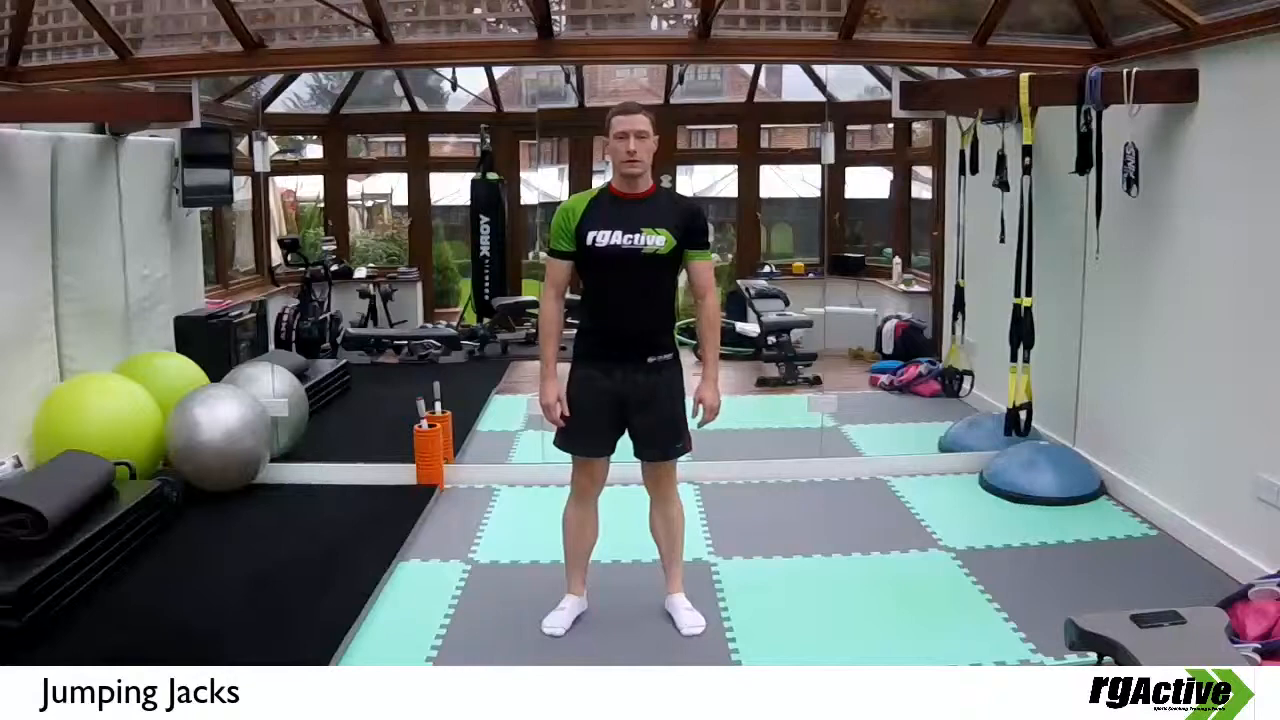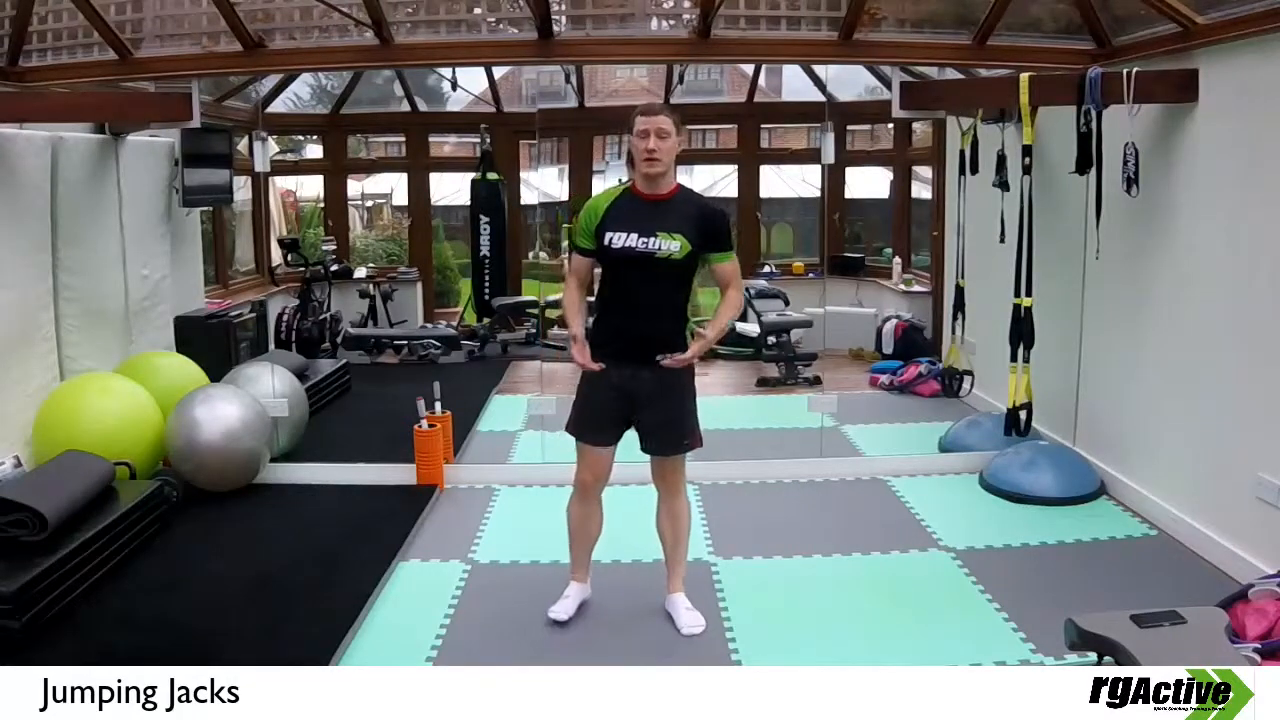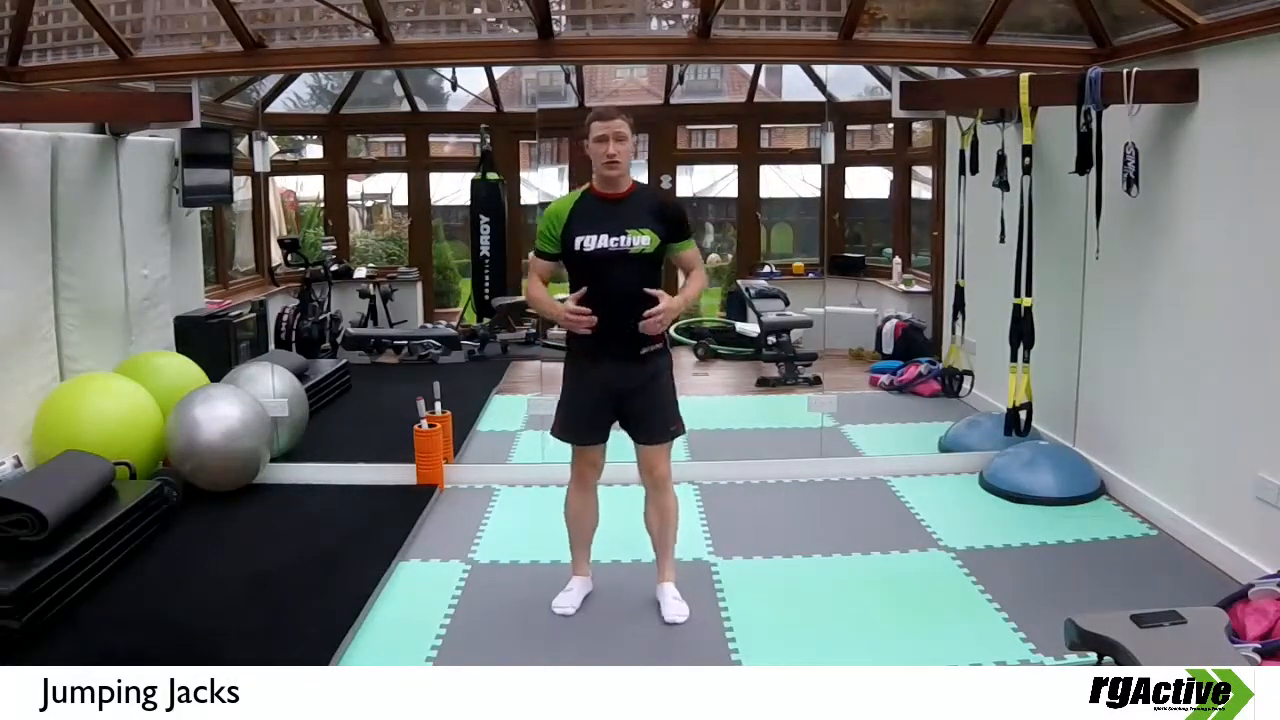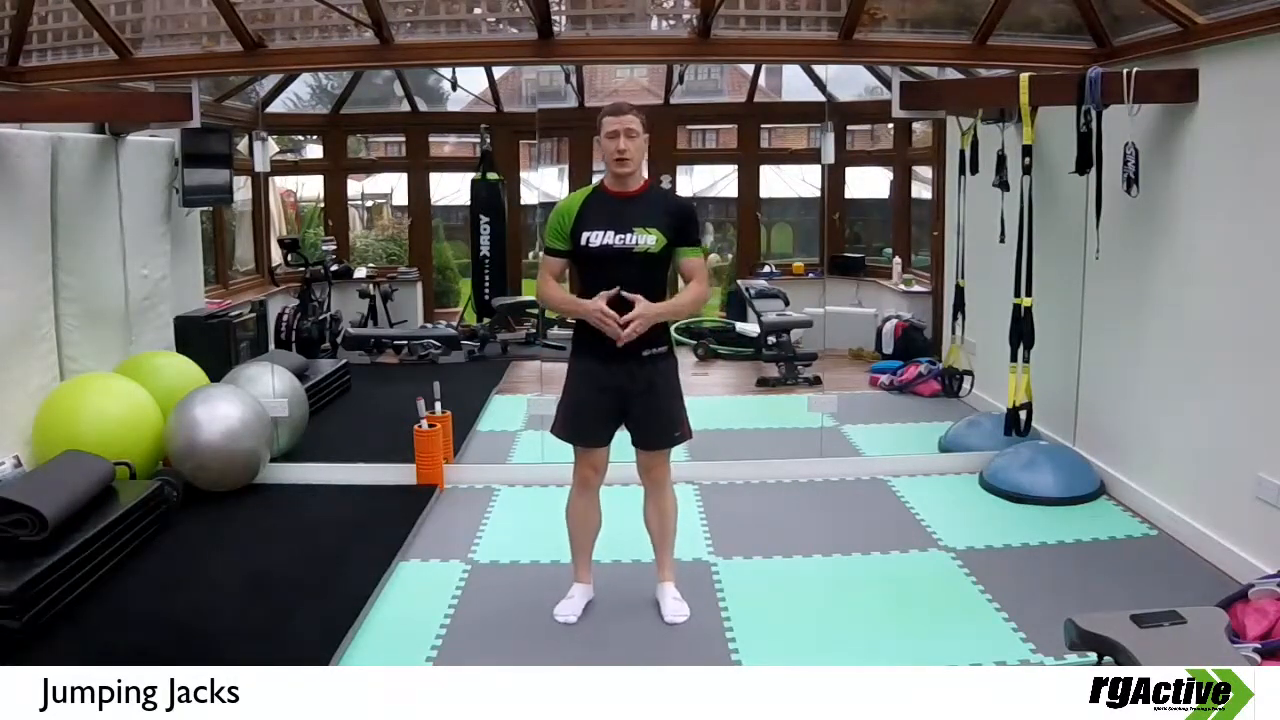
dt=1s
person 1, frame 1
left shoulder: (683, 213)
right shoulder: (576, 212)
left elbow: (705, 297)
right elbow: (553, 296)
left wrist: (710, 377)
right wrist: (549, 375)
left hip: (658, 371)
right hip: (592, 371)
left knee: (663, 485)
right knee: (584, 485)
left ankle: (675, 593)
right ankle: (574, 594)
person 1, frame 2
left shoulder: (703, 214)
right shoulder: (600, 208)
left elbow: (732, 290)
right elbow: (576, 279)
left wrist: (707, 338)
right wrist: (576, 331)
left hip: (667, 368)
right hip: (606, 366)
left knee: (671, 482)
right knee: (588, 480)
left ankle: (675, 591)
right ankle: (578, 581)
person 1, frame 3
left shoulder: (663, 207)
right shoulder: (563, 212)
left elbow: (697, 271)
right elbow: (534, 282)
left wrist: (678, 303)
right wrist: (559, 310)
left hip: (647, 362)
right hip: (588, 364)
left knee: (657, 475)
right knee: (584, 475)
left ankle: (666, 581)
right ankle: (580, 575)
person 1, frame 4
left shoulder: (675, 209)
right shoulder: (572, 209)
left elbow: (700, 287)
right elbow: (546, 285)
left wrist: (654, 312)
right wrist: (585, 308)
left hip: (653, 361)
right hip: (592, 362)
left knee: (657, 474)
right knee: (587, 474)
left ankle: (666, 581)
right ankle: (582, 582)
